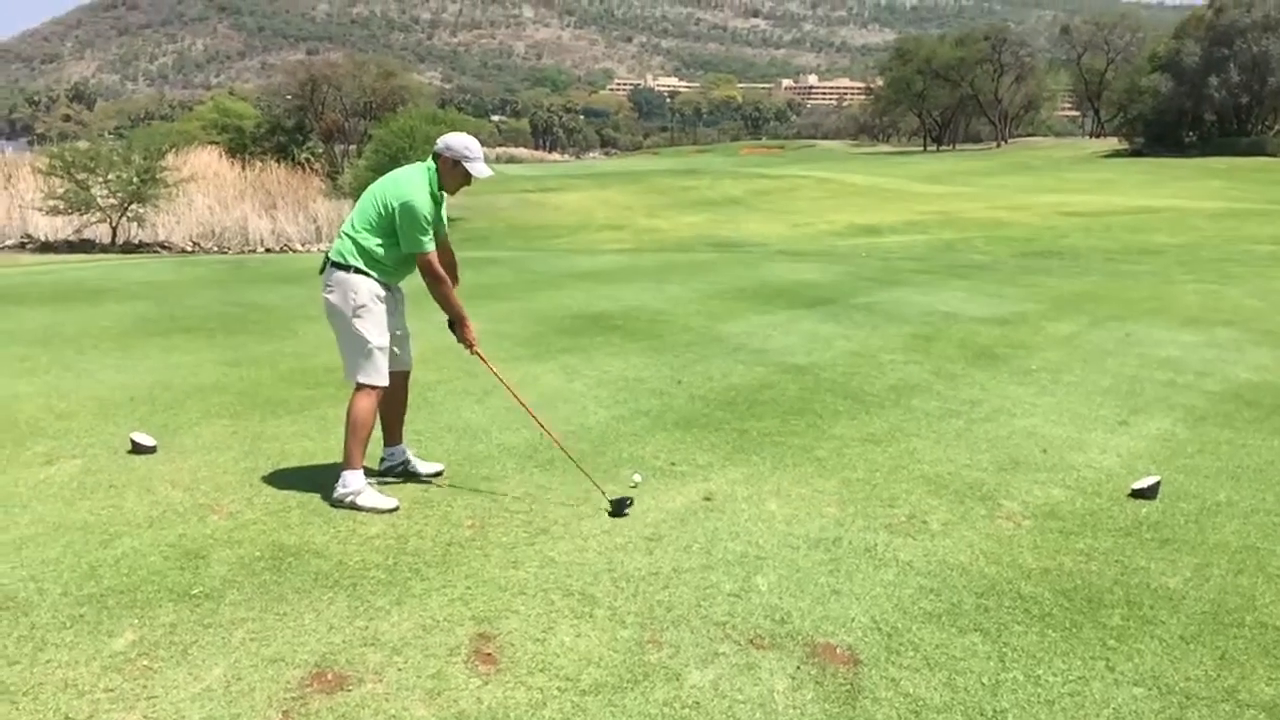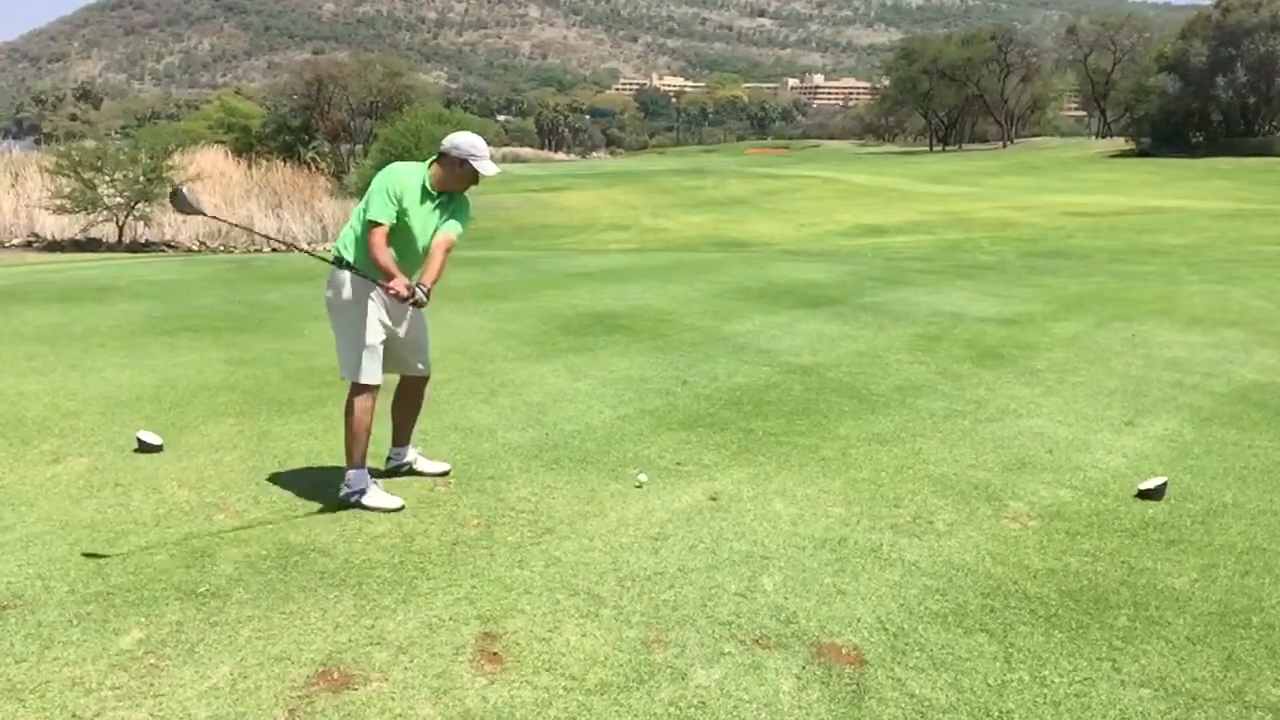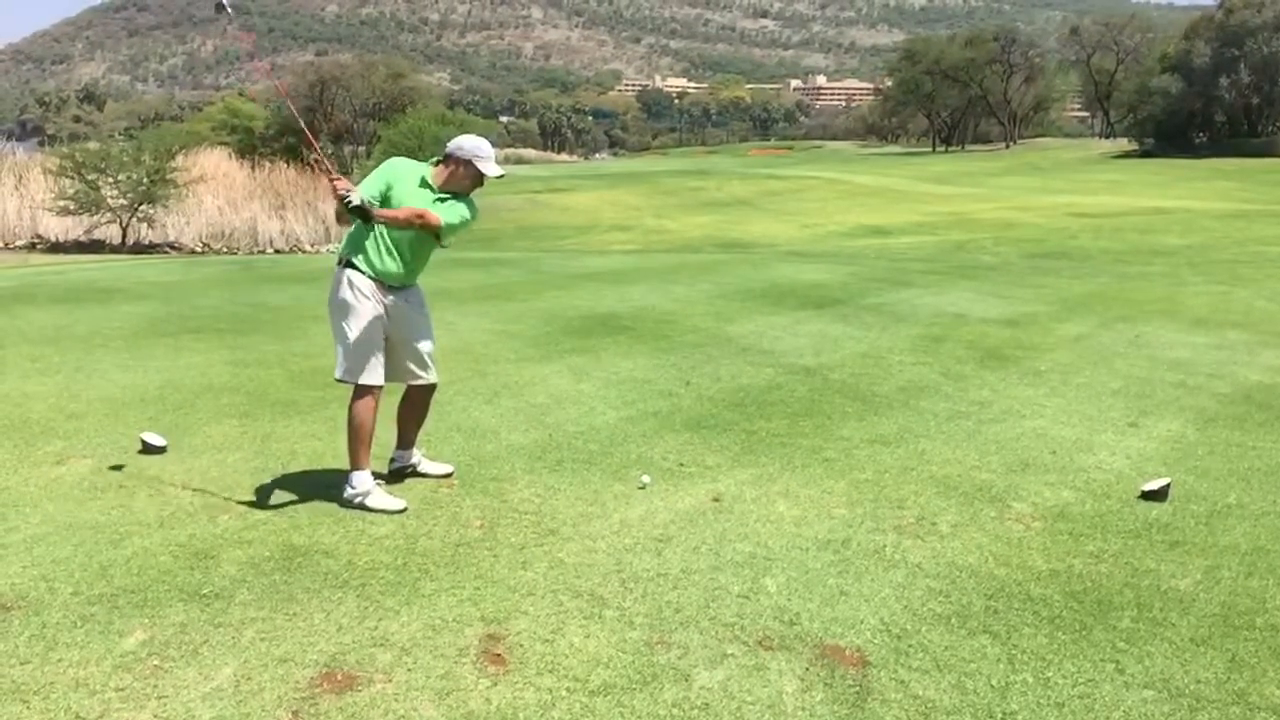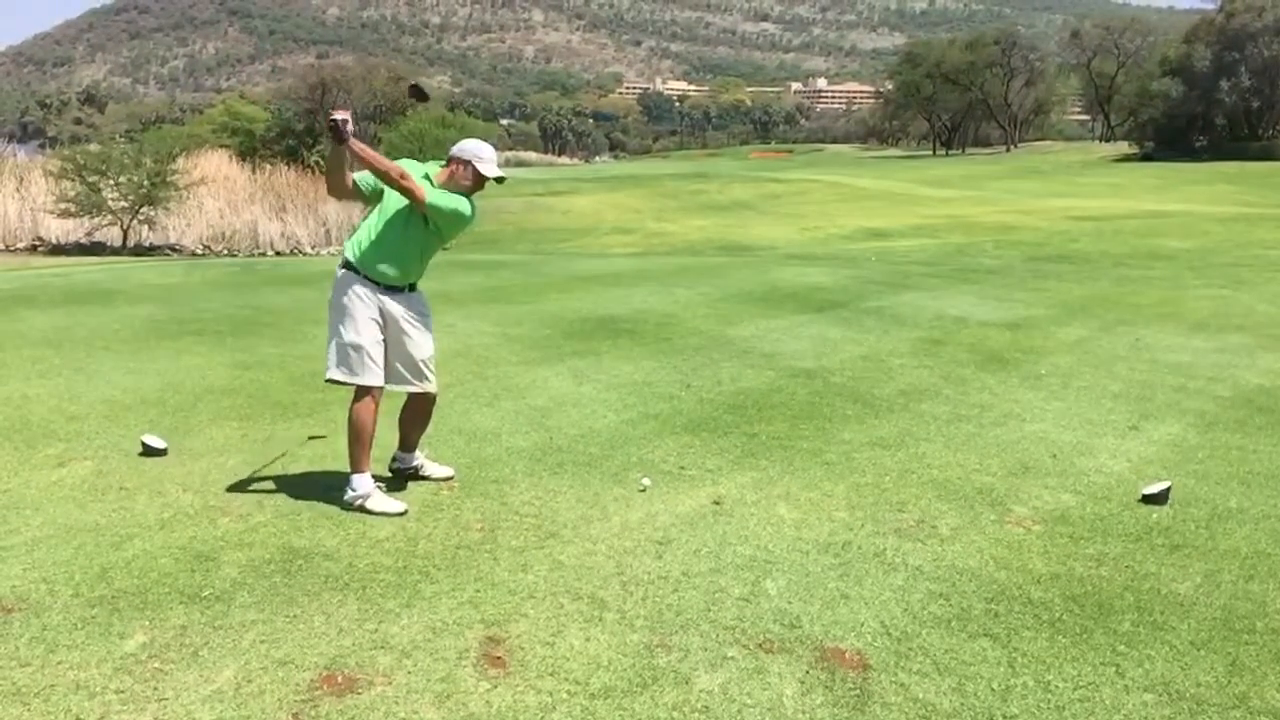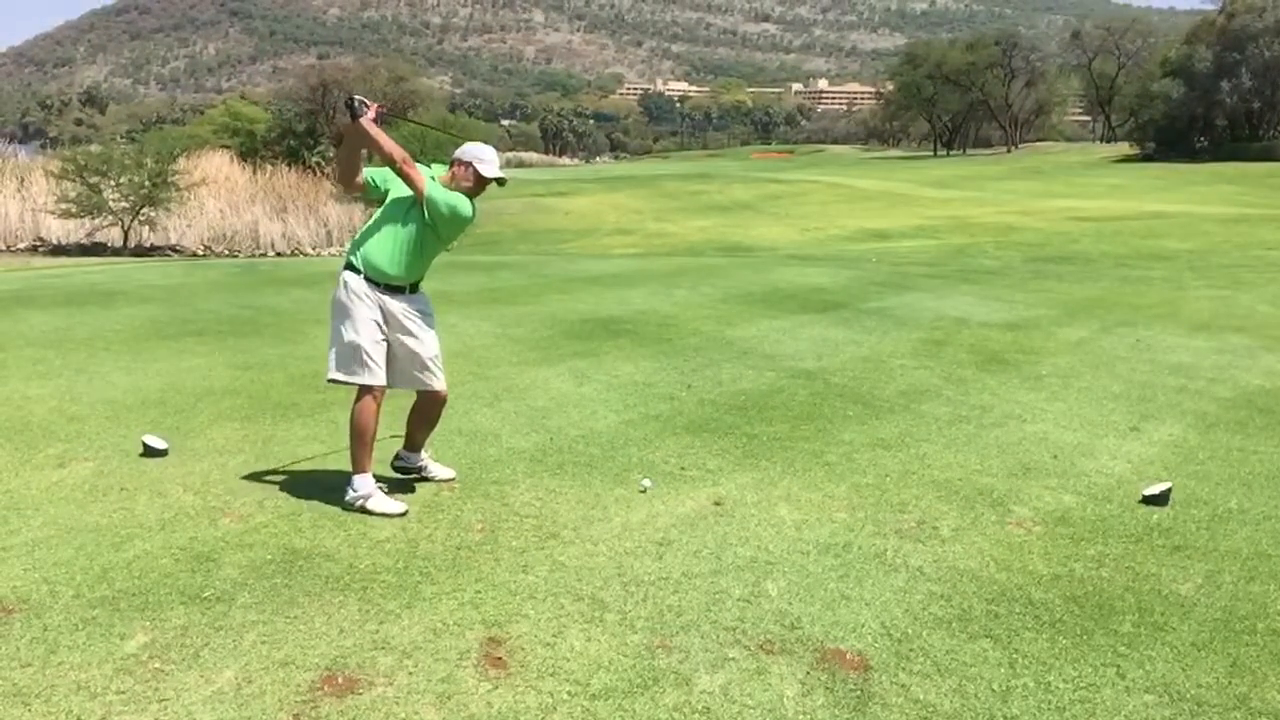
dt=1s
person 1, frame 1
left shoulder: (430, 188)
right shoulder: (413, 196)
left elbow: (445, 253)
right elbow: (431, 270)
left wrist: (455, 315)
right wrist: (462, 320)
left hip: (380, 283)
right hip: (356, 283)
left knee: (397, 370)
right knee: (372, 380)
left ankle: (394, 456)
right ankle: (350, 482)
person 1, frame 2
left shoulder: (458, 204)
right shoulder: (396, 177)
left elbow: (440, 248)
right elbow: (376, 241)
left wrist: (423, 287)
right wrist: (396, 278)
left hip: (400, 289)
right hip: (357, 281)
left knee: (417, 372)
right knee: (366, 381)
left ankle: (401, 455)
right ankle: (355, 481)
person 1, frame 3
left shoulder: (462, 208)
right shoulder: (398, 169)
left elbow: (420, 218)
right elbow: (345, 216)
left wrist: (370, 212)
right wrist: (346, 198)
left hip: (404, 292)
right hip: (360, 282)
left knee: (424, 380)
right knee: (368, 383)
left ankle: (404, 457)
right ankle: (359, 482)
person 1, frame 4
left shoulder: (462, 209)
right shoulder: (408, 165)
left elbow: (402, 183)
right elbow: (339, 189)
left wrist: (351, 141)
right wrist: (338, 145)
left hip: (404, 297)
right hip: (359, 286)
left knee: (425, 390)
right knee: (369, 387)
left ankle: (407, 458)
right ankle: (359, 485)
person 1, frame 5
left shoulder: (460, 209)
right shoulder: (417, 174)
left elbow: (402, 164)
right elbow: (349, 181)
left wrist: (367, 124)
right wrist: (353, 133)
left hip: (406, 298)
right hip: (362, 288)
left knee: (435, 391)
right knee: (371, 387)
left ankle: (411, 457)
right ankle: (360, 485)
